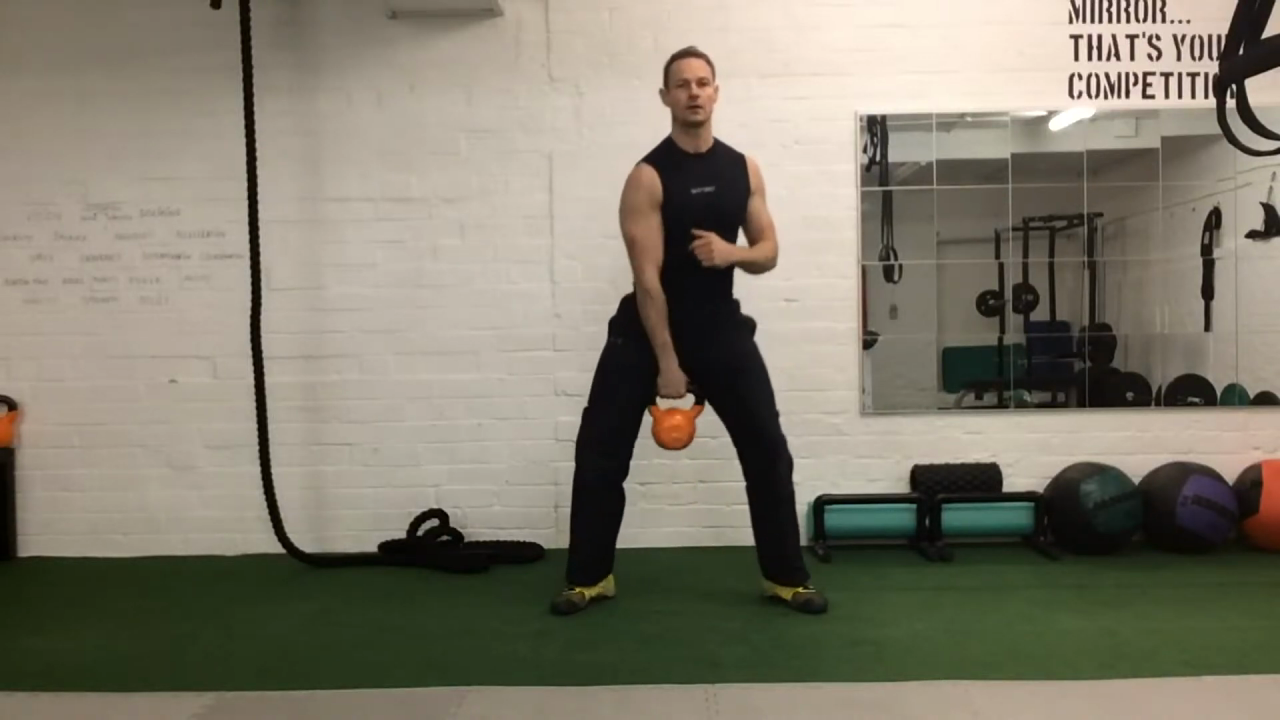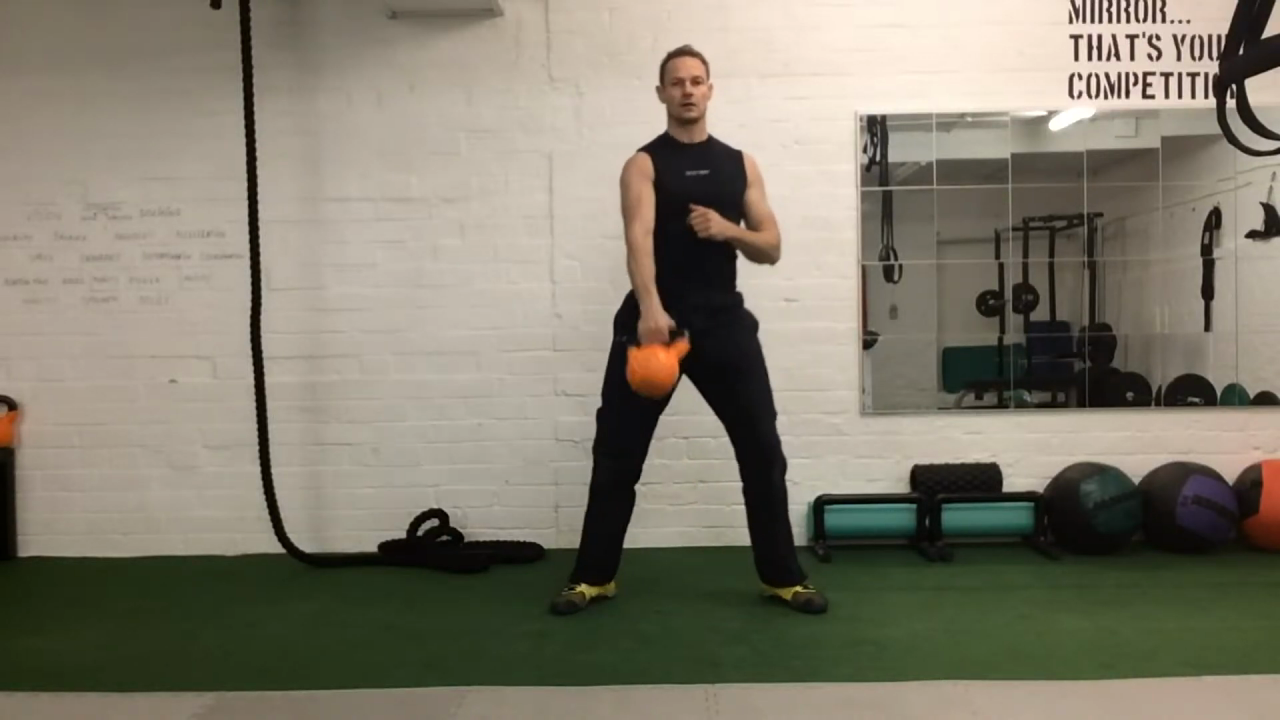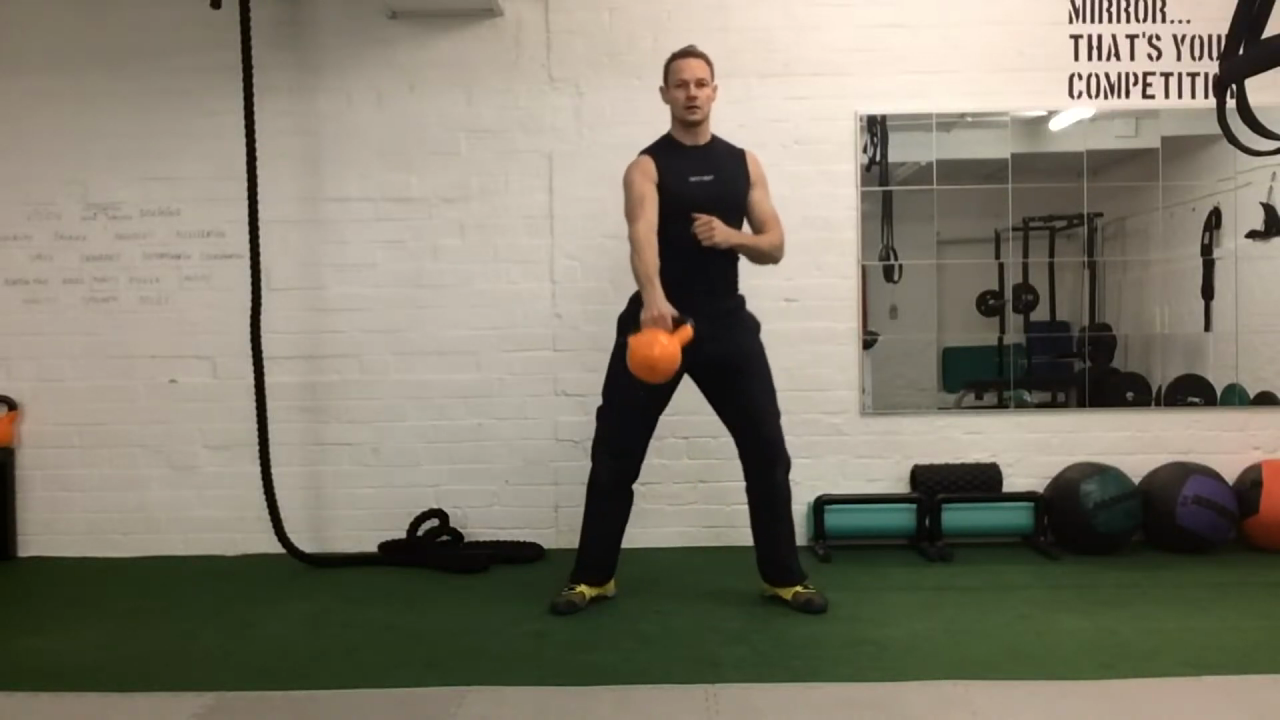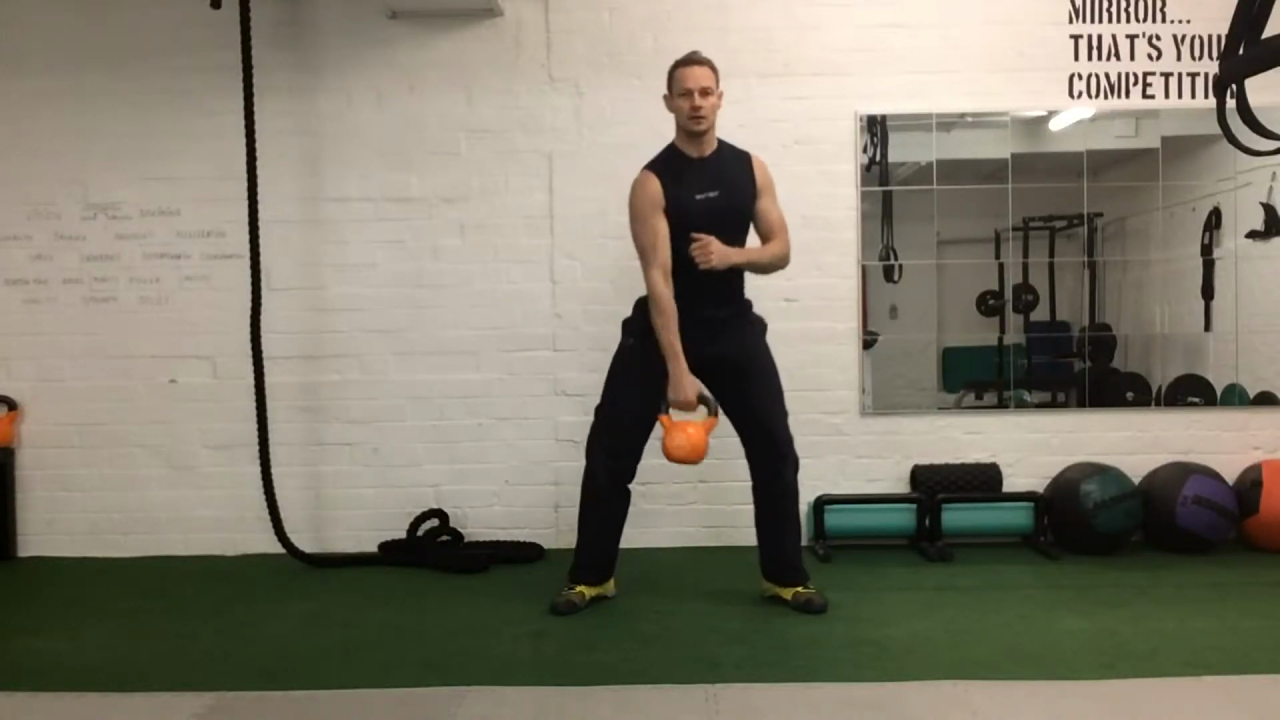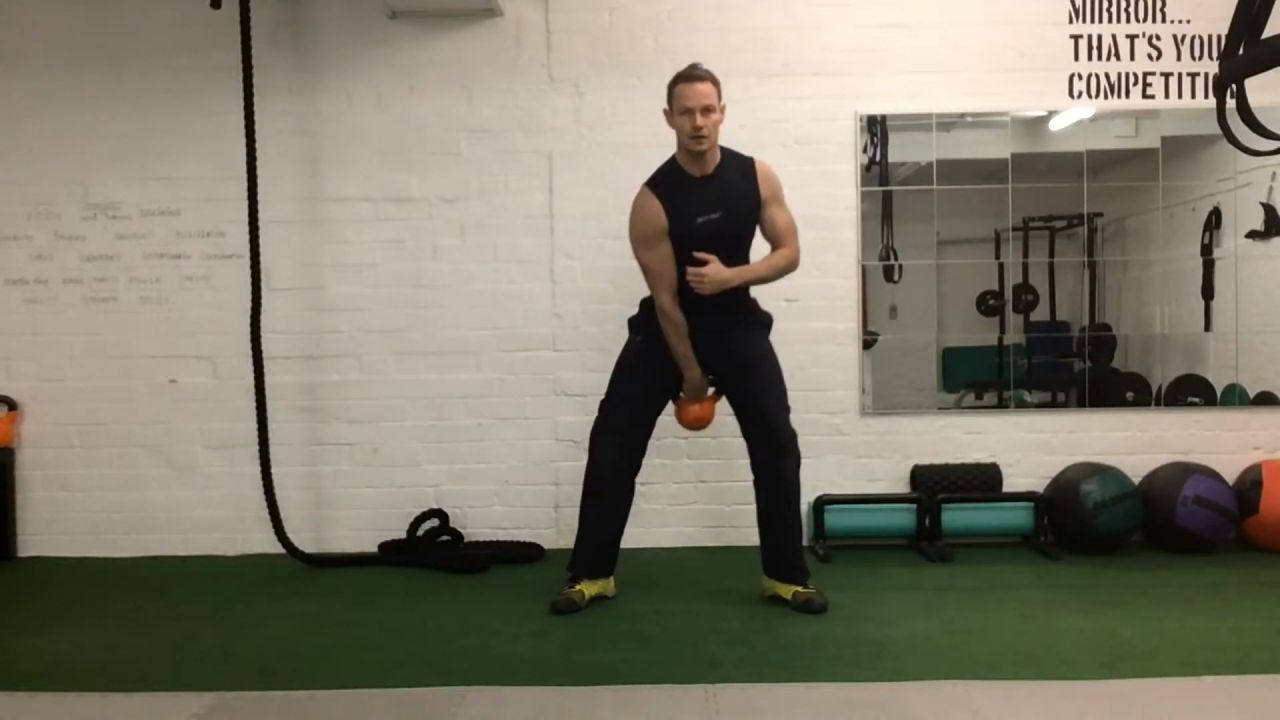
dt=0.3s
person 1, frame 1
left shoulder: (743, 169)
right shoulder: (647, 176)
left elbow: (769, 253)
right elbow: (648, 276)
left wrist: (731, 253)
right wrist: (667, 367)
left hip: (721, 327)
right hip: (646, 331)
left knee: (769, 451)
right knee: (599, 453)
left ankle: (786, 576)
right ankle: (589, 577)
person 1, frame 2
left shoulder: (739, 163)
right shoulder: (644, 163)
left elbow: (771, 247)
right elbow: (639, 237)
left wrist: (730, 228)
right wrist: (649, 310)
left hip: (725, 322)
right hip: (653, 321)
left knee: (762, 451)
right knee: (616, 455)
left ankle: (782, 577)
right ankle: (594, 577)
person 1, frame 3
left shoulder: (743, 163)
right shoulder: (647, 166)
left elbow: (775, 246)
right elbow: (642, 234)
left wrist: (733, 236)
right wrist: (652, 300)
left hip: (726, 322)
right hip: (657, 320)
left knee: (767, 451)
right knee: (614, 455)
left ankle: (783, 577)
right ankle: (593, 577)
person 1, frame 4
left shoulder: (751, 169)
right shoulder: (652, 183)
left elbow: (781, 251)
right elbow: (658, 277)
left wrist: (734, 255)
right wrist: (676, 370)
left hip: (733, 326)
right hip: (659, 330)
left knee: (775, 451)
right knee: (608, 453)
left ankle: (785, 577)
right ankle: (591, 577)
person 1, frame 5
left shoulder: (757, 176)
right shoulder: (653, 201)
left elbow: (790, 251)
right elbow: (666, 299)
left wrist: (732, 275)
right wrist: (691, 374)
left hip: (739, 326)
right hip: (665, 330)
left knee: (777, 447)
right knee: (612, 448)
left ankle: (786, 576)
right ankle: (593, 574)
